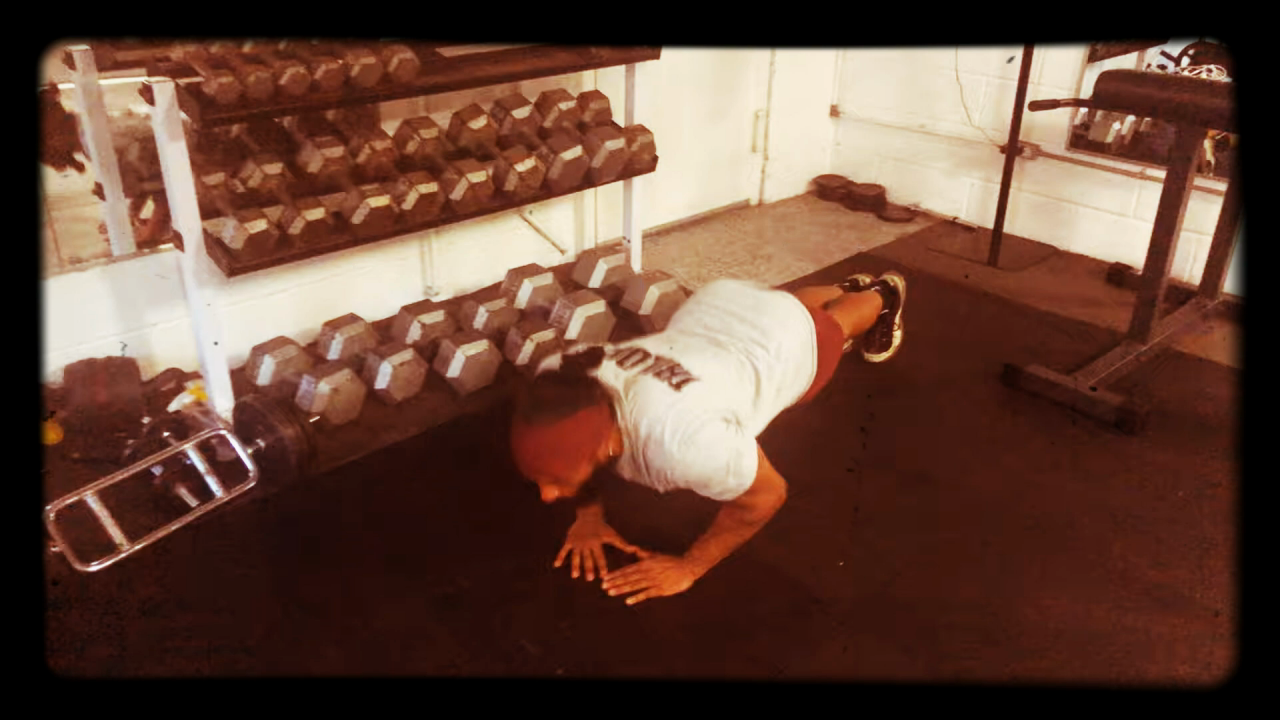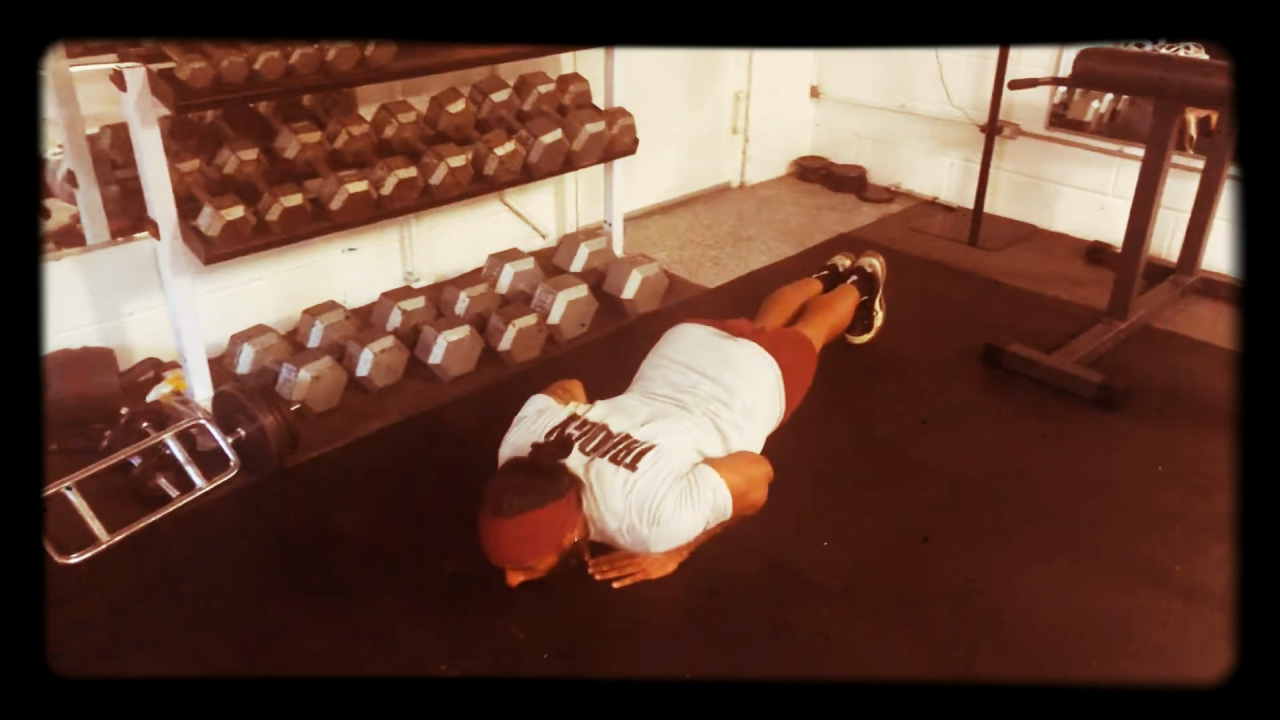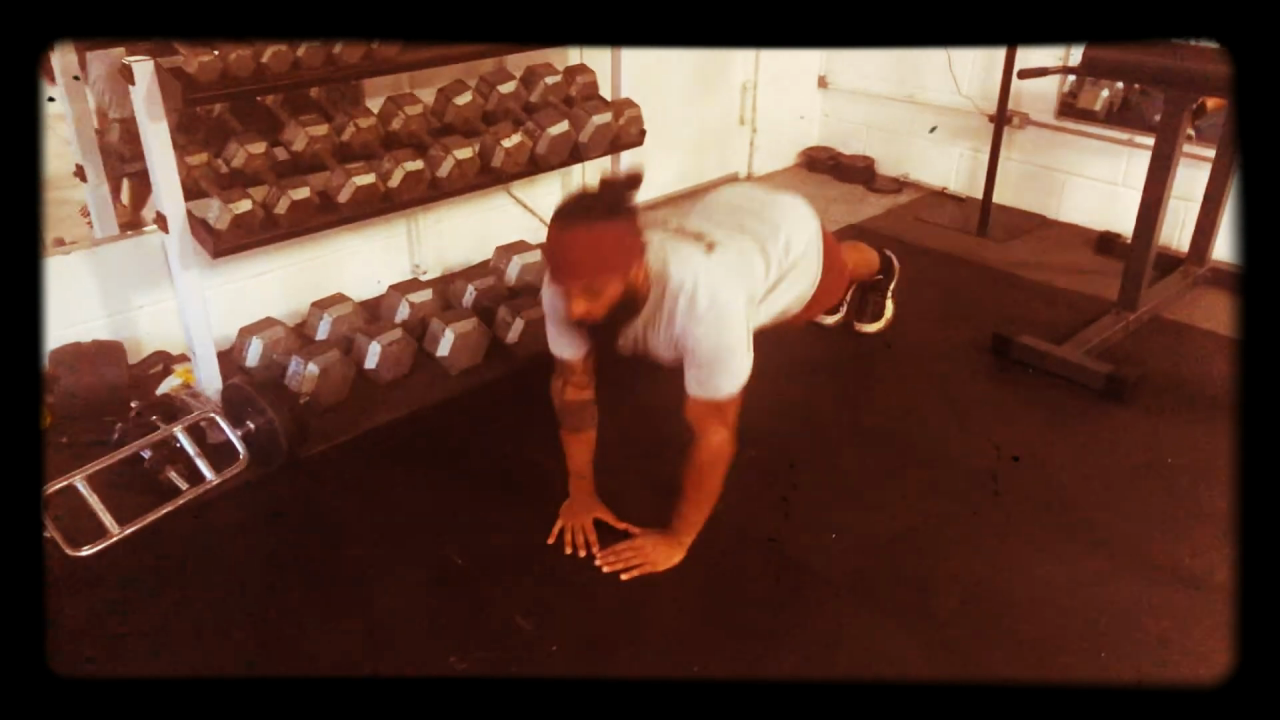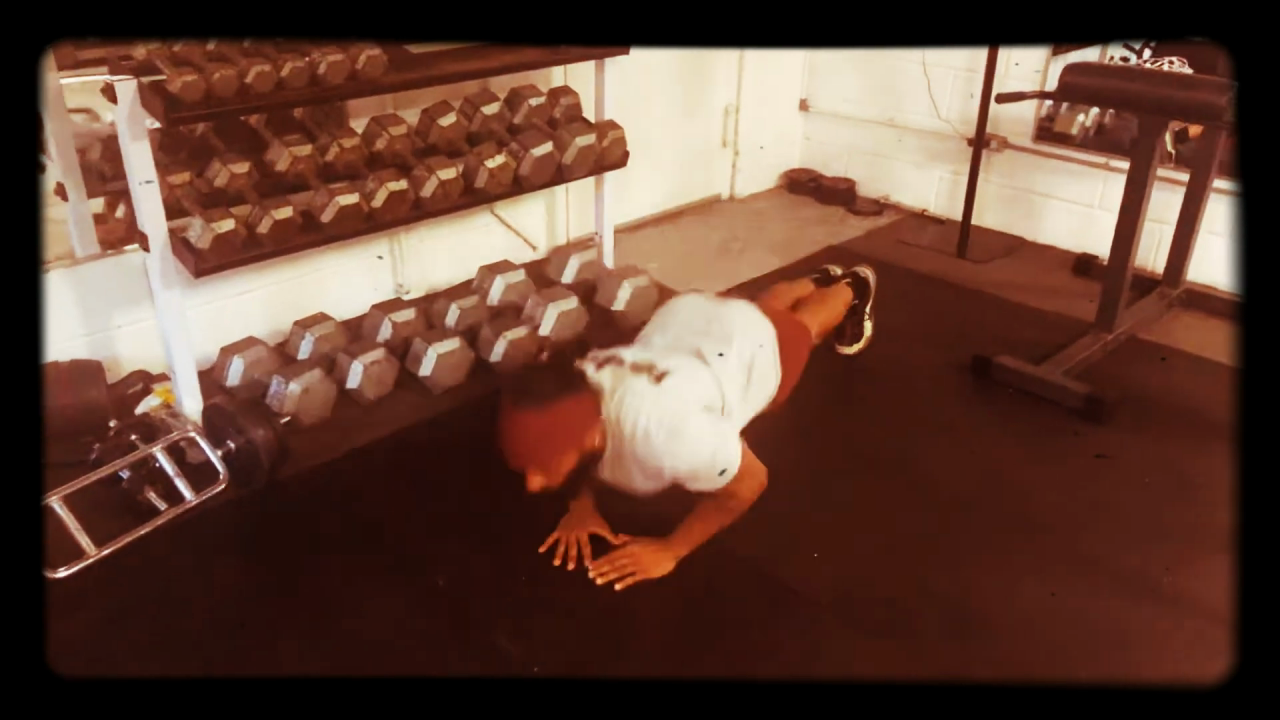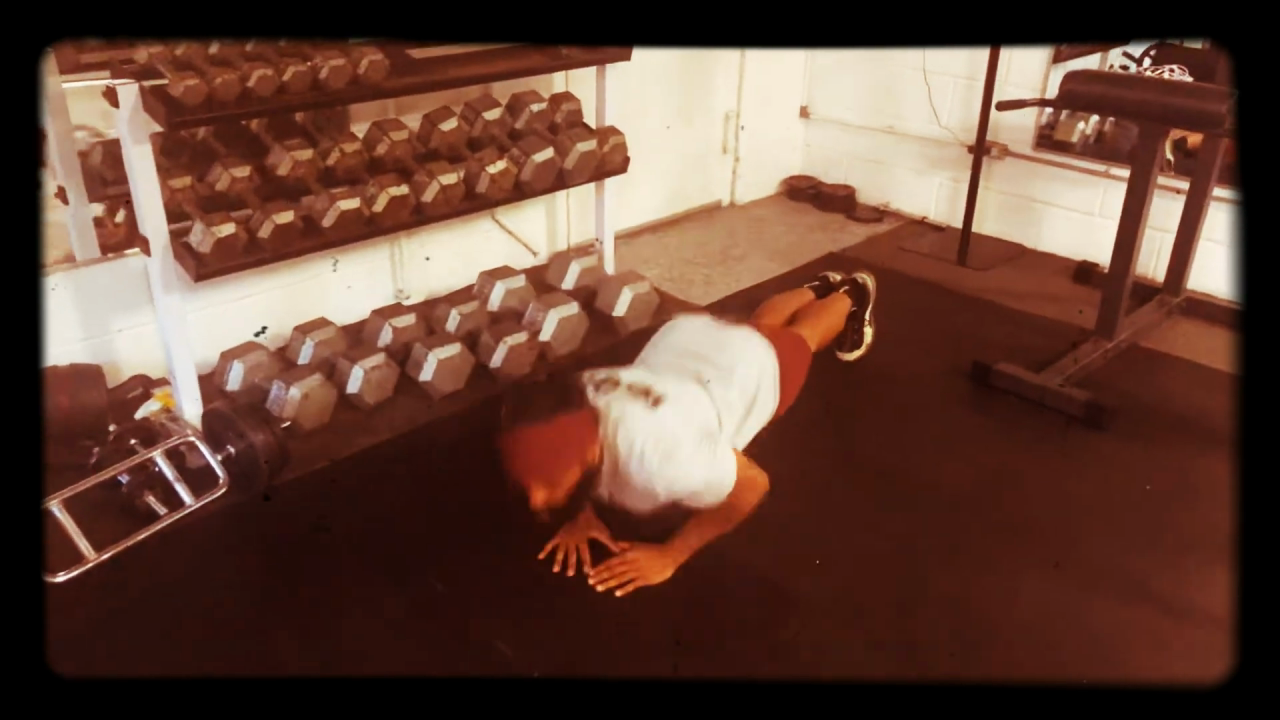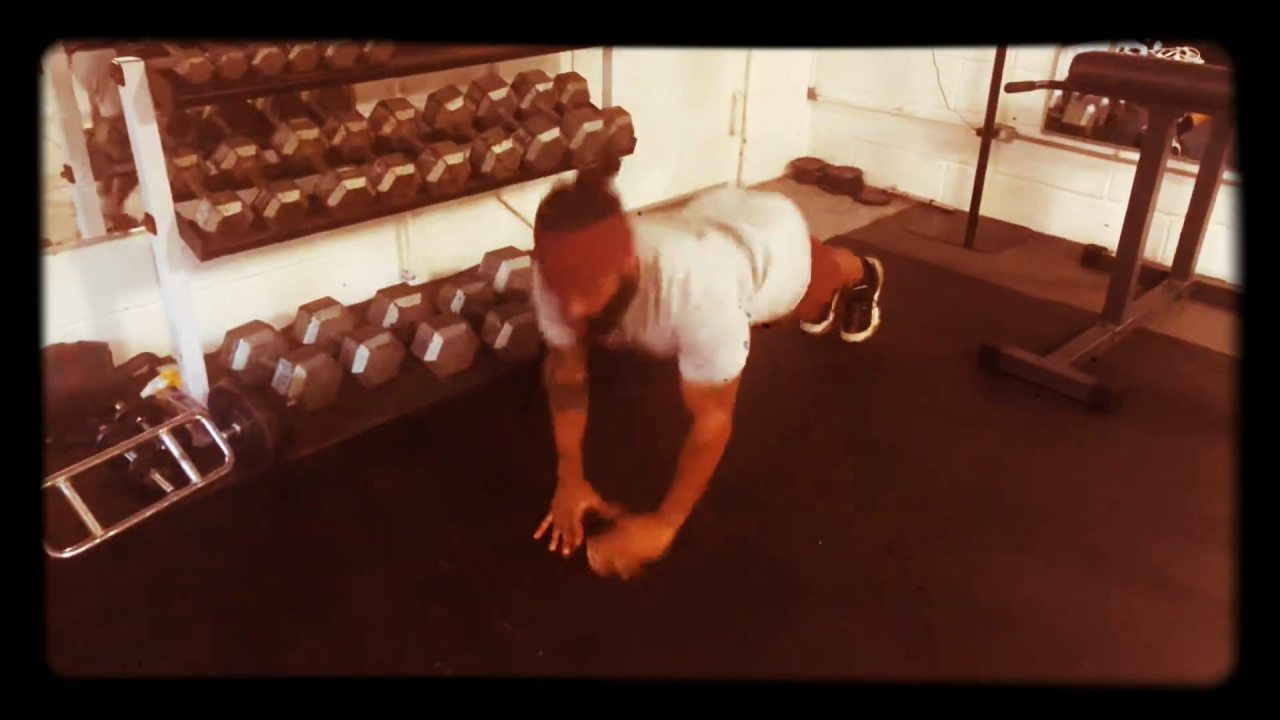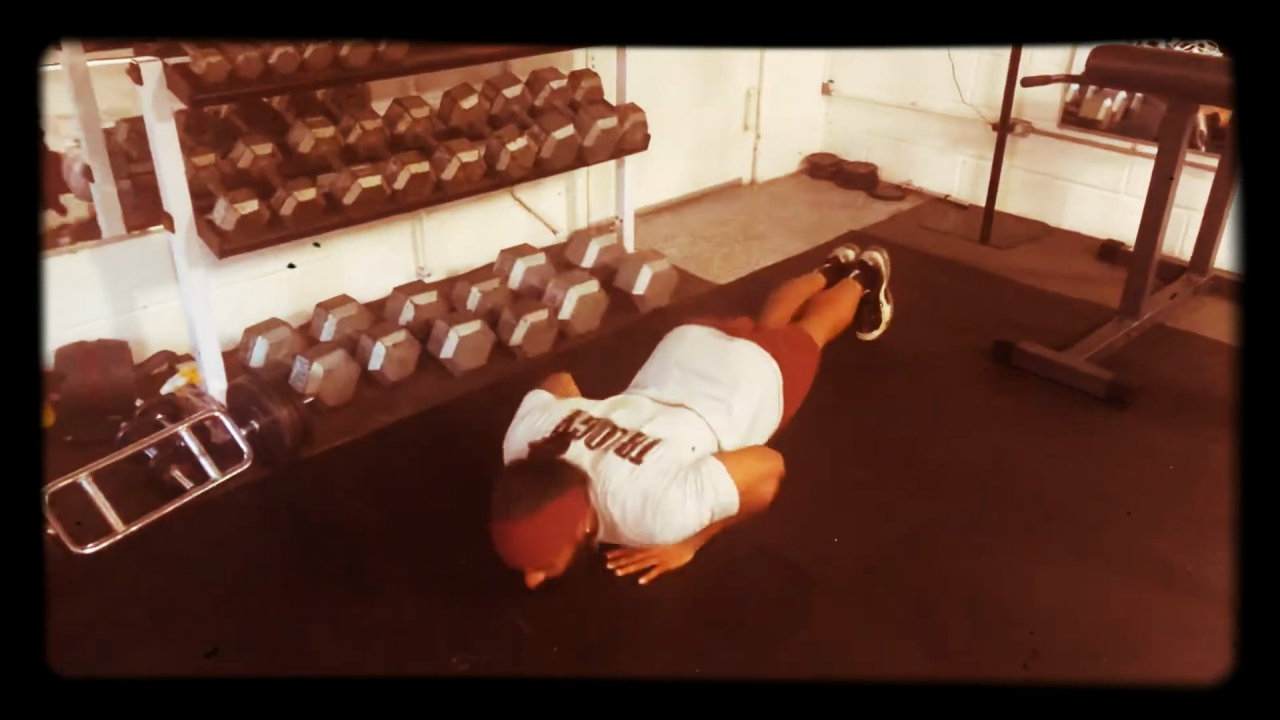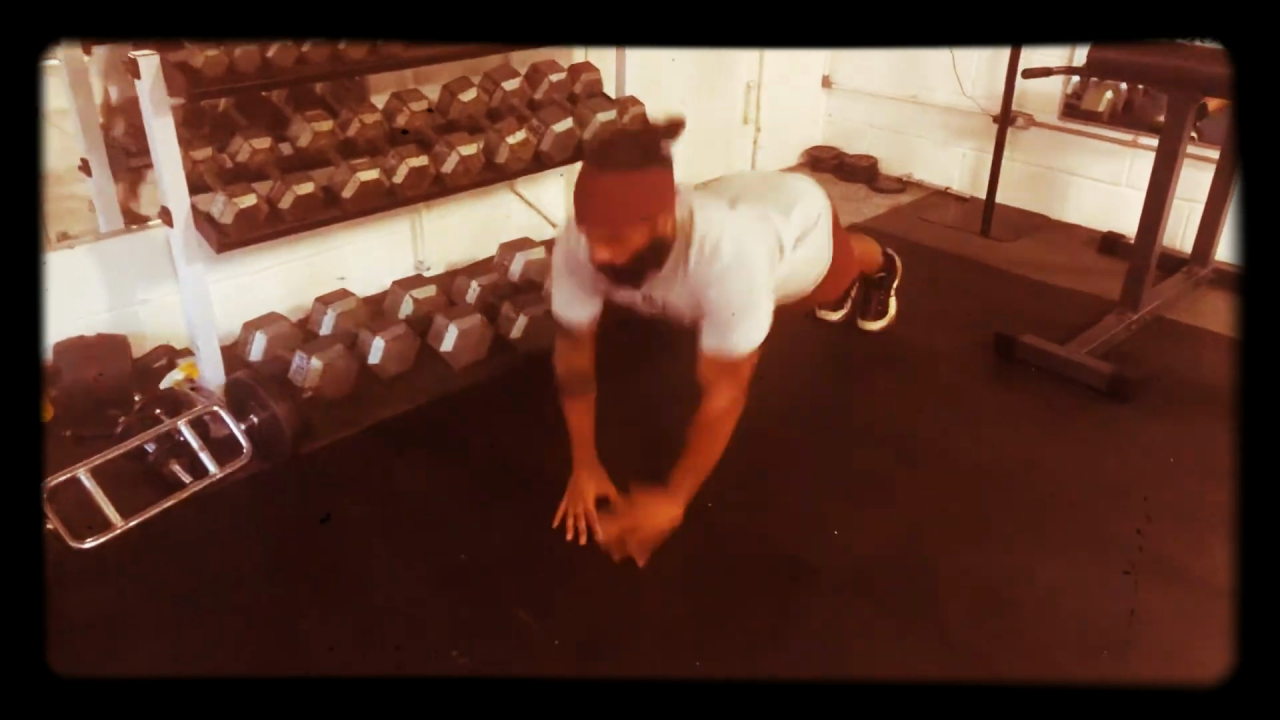
dt=0.5s
person 1, frame 1
left shoulder: (681, 442)
right shoulder: (561, 379)
left elbow: (768, 494)
left wrist: (689, 567)
right wrist: (589, 516)
left hip: (791, 339)
right hip: (716, 304)
left knee: (834, 322)
left ankle: (883, 293)
right ankle: (849, 286)
person 1, frame 2
left shoulder: (647, 517)
right shoulder: (525, 445)
left elbow: (757, 476)
left wrist: (673, 551)
left hip: (756, 375)
right hip: (688, 347)
left knee: (806, 333)
right knee: (764, 325)
left ankle: (862, 281)
right ankle: (830, 274)
person 1, frame 3
left shoulder: (704, 293)
right shoulder: (573, 285)
left elbow: (714, 431)
right elbow: (573, 382)
left wrist: (677, 540)
right wrist: (580, 492)
left hip: (793, 239)
left knee: (840, 264)
left ankle: (880, 266)
person 1, frame 4
left shoulder: (666, 437)
left elbow: (751, 479)
left wrist: (671, 549)
right wrist: (581, 506)
left hip: (745, 348)
right hip: (684, 317)
left knee: (801, 325)
left ankle: (853, 286)
right ankle: (821, 279)
person 1, frame 5
left shoulder: (663, 461)
left elbow: (753, 485)
left wrist: (670, 556)
right wrist: (579, 515)
left hip: (752, 370)
right hip: (680, 339)
left knee: (799, 337)
right knee: (762, 324)
left ankle: (851, 293)
right ankle: (820, 286)
person 1, frame 6
left shoulder: (698, 289)
right shoulder: (558, 279)
left elbow: (712, 419)
right elbow: (565, 370)
left wrist: (666, 520)
right wrist: (571, 479)
left hip: (779, 235)
left knee: (833, 272)
left ankle: (864, 276)
right ankle: (826, 301)
person 1, frame 7
left shoulder: (655, 510)
right shoulder: (528, 444)
left elbow: (769, 472)
right elbow: (558, 382)
left wrist: (689, 542)
left hip: (758, 376)
right hip: (687, 346)
left knee: (808, 330)
right knee: (768, 322)
left ankle: (865, 275)
right ankle: (834, 267)
person 1, frame 8
left shoulder: (727, 251)
right shoulder: (583, 242)
left elbow: (724, 393)
right elbow: (573, 347)
left wrist: (672, 501)
right wrist: (584, 467)
left hip: (804, 224)
left knee: (848, 260)
left ankle: (881, 265)
